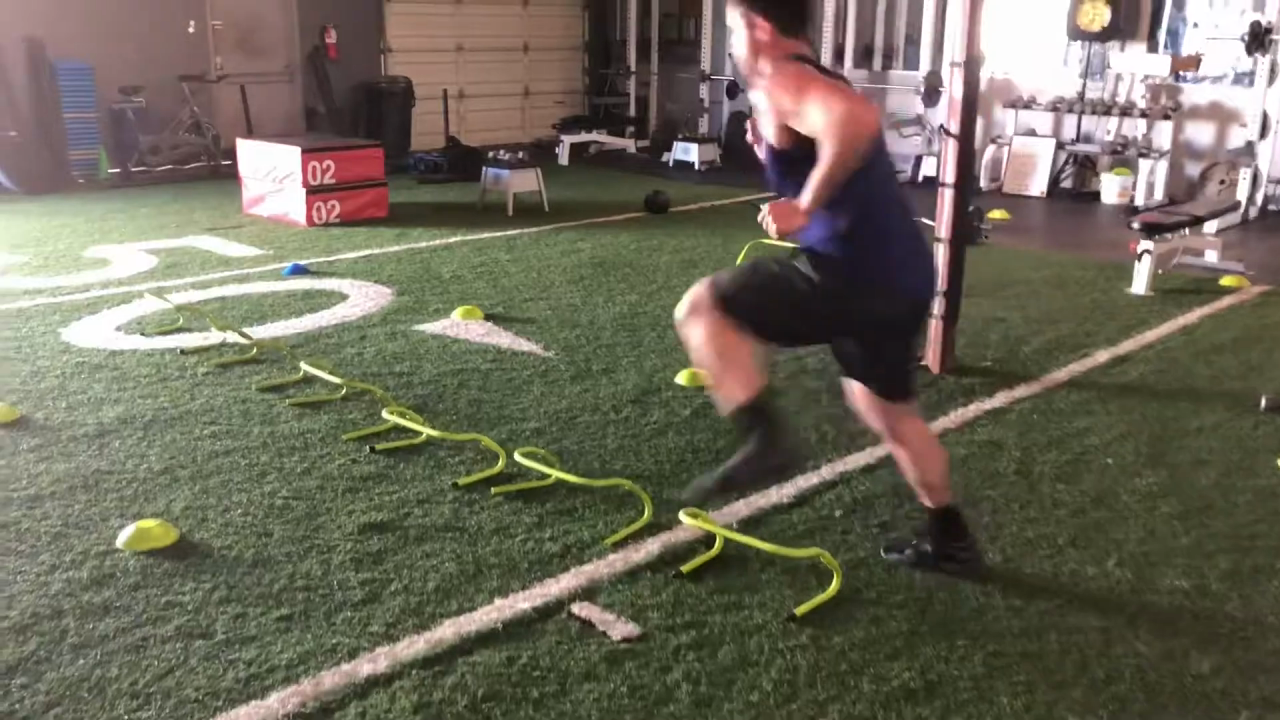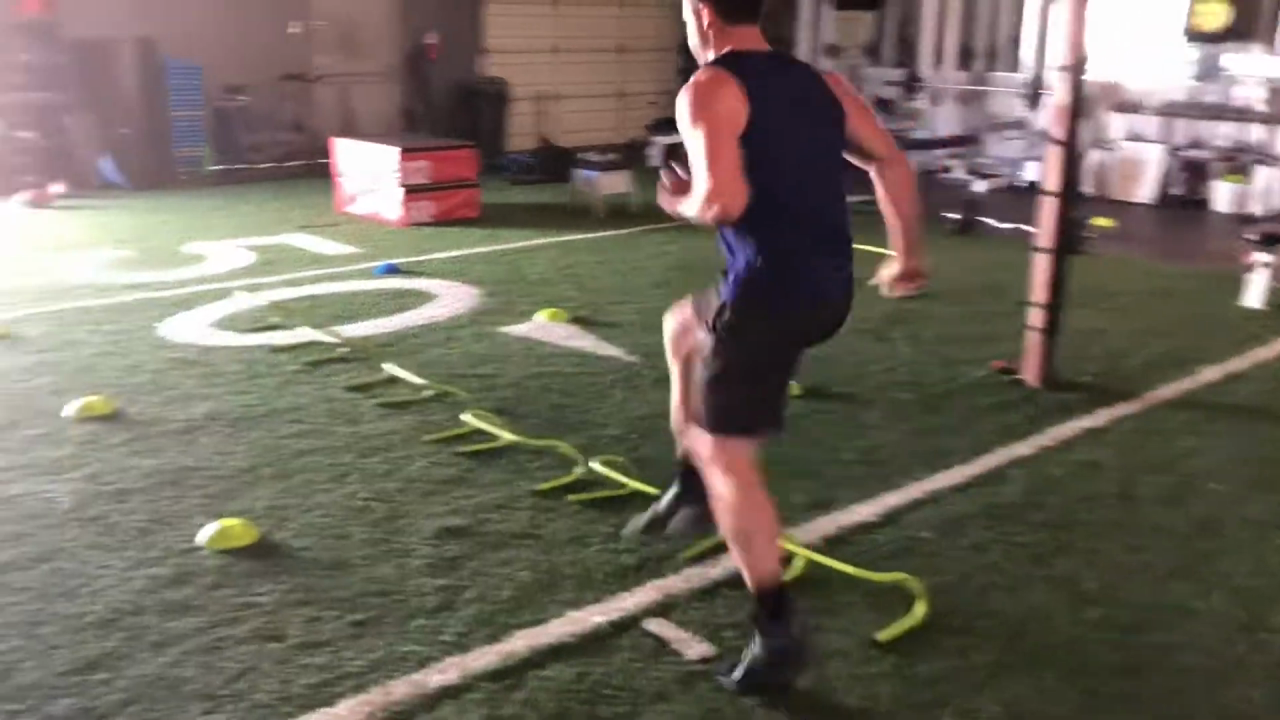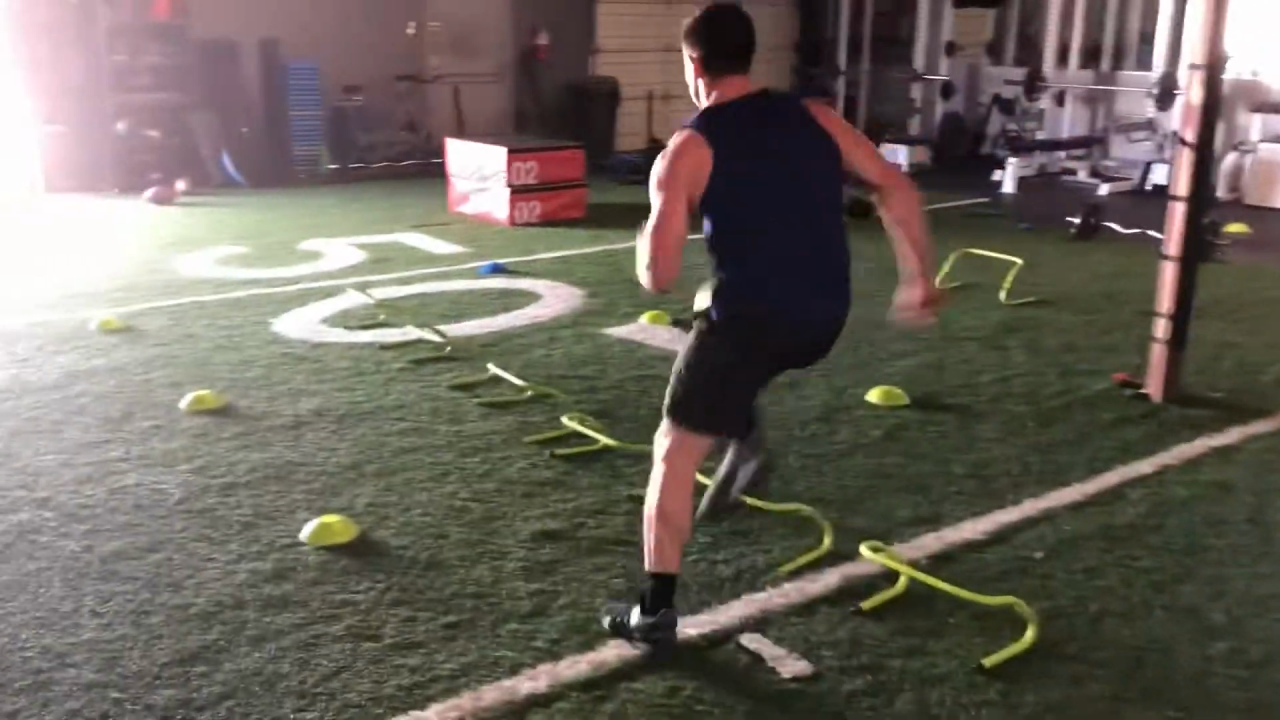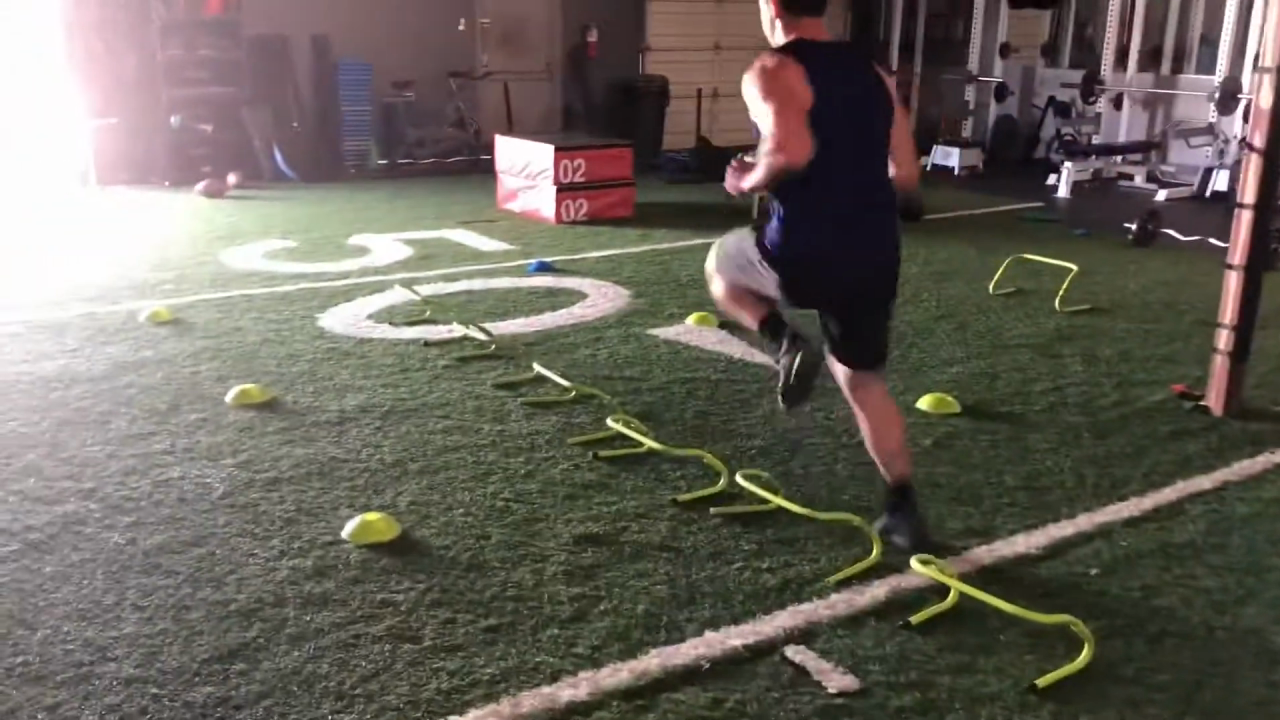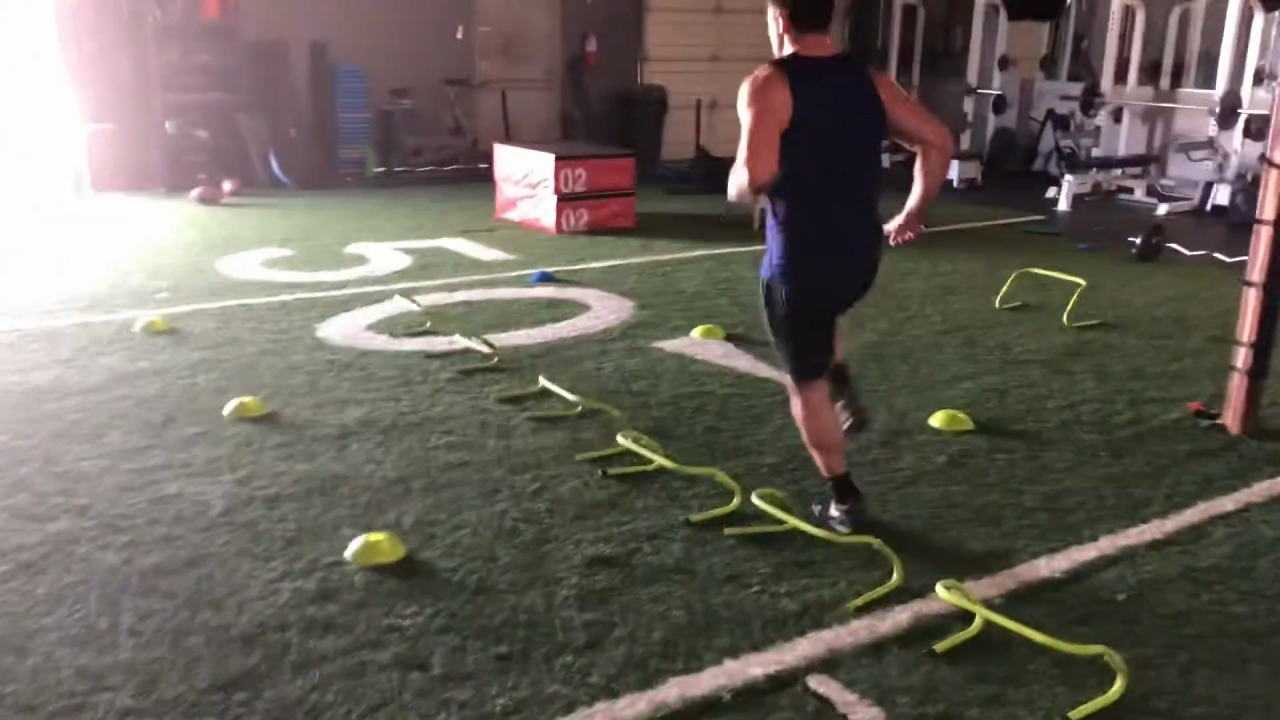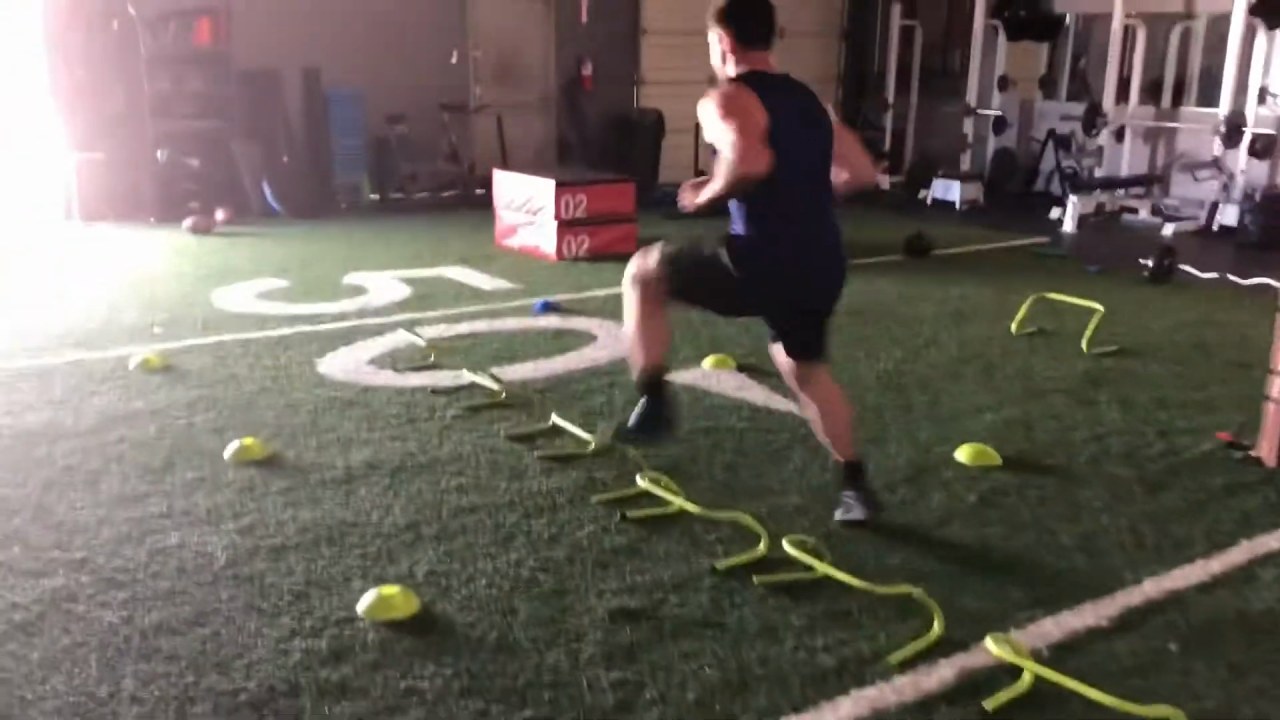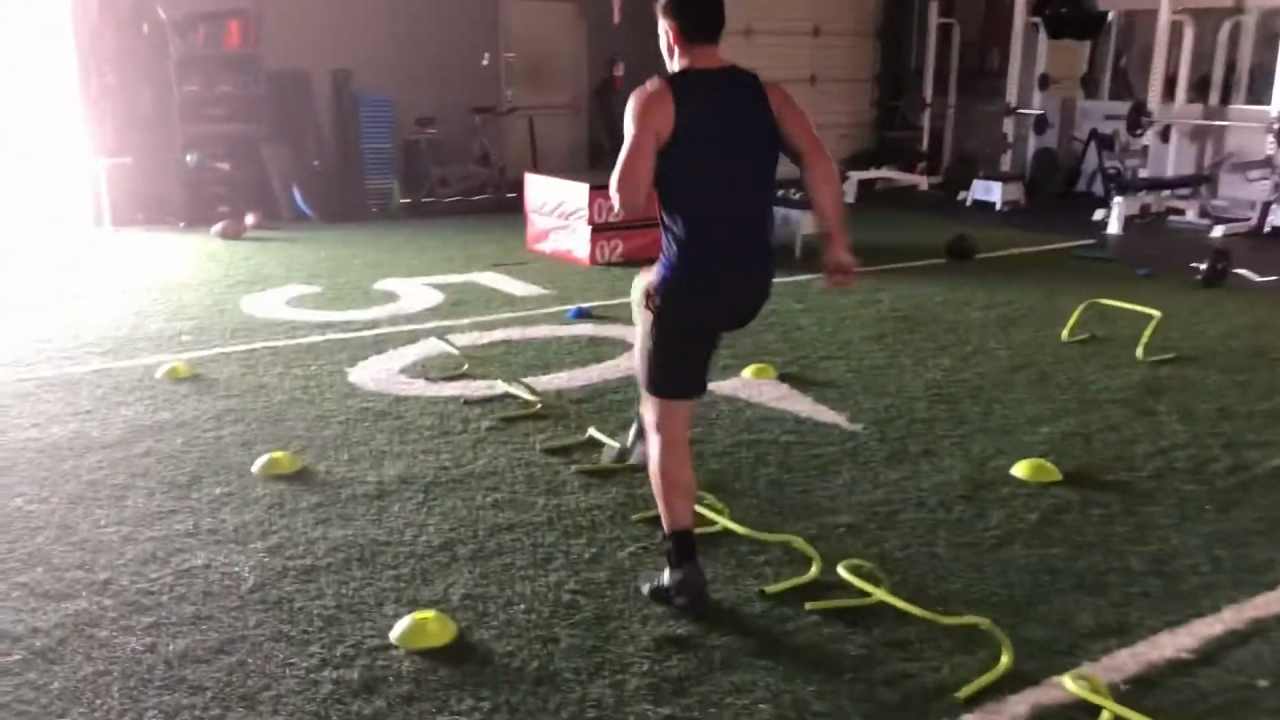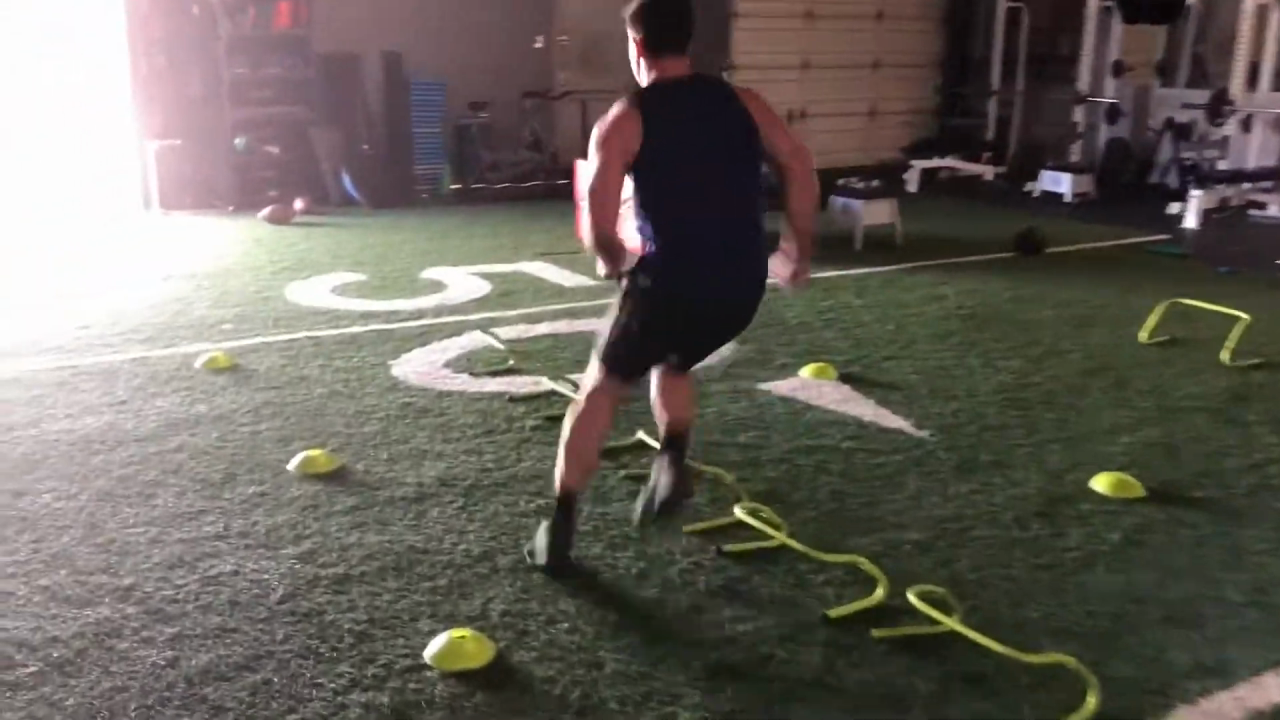
dt=0.3s
person 1, frame 1
left shoulder: (780, 81)
right shoulder: (820, 85)
left elbow: (858, 118)
left wrist: (803, 205)
left hip: (851, 270)
right hip: (907, 273)
left knee: (699, 309)
right knee: (883, 406)
left ankle: (764, 436)
right ankle: (948, 537)
person 1, frame 2
left shoulder: (708, 89)
right shoulder: (820, 83)
left elbow: (725, 201)
right elbow: (888, 161)
left wrist: (682, 202)
right wrist: (905, 251)
left hip: (769, 293)
right hip: (827, 291)
left knee: (728, 462)
right knee: (683, 332)
left ankle: (778, 634)
right ankle: (689, 487)
person 1, frame 3
left shoulder: (691, 146)
right shoulder: (814, 117)
left elbow: (659, 274)
right elbow: (893, 188)
left wrist: (650, 266)
right wrist: (917, 277)
left hip: (751, 316)
right hip: (825, 318)
left knee: (675, 450)
left ankle: (654, 611)
right ankle: (743, 443)
person 1, frame 4
left shoulder: (773, 72)
right shoulder: (873, 74)
left elbow: (793, 150)
right elbow: (904, 171)
left wrist: (751, 179)
left hip: (801, 254)
right hip: (875, 260)
left knee: (723, 262)
right knee: (865, 382)
left ankle: (785, 342)
right ankle: (904, 511)
person 1, frame 5
left shoulder: (768, 86)
right shoulder: (871, 83)
left elbow: (753, 179)
right elbow: (937, 141)
left wrist: (740, 188)
right wrist: (912, 212)
left hip: (801, 261)
right hip: (860, 260)
left knee: (805, 386)
right knee: (813, 315)
left ankle: (844, 500)
right ankle: (843, 390)
person 1, frame 6
left shoulder: (724, 98)
right shoulder: (809, 100)
left elbow: (748, 159)
right elbow: (861, 170)
left wrist: (706, 194)
left hip: (760, 263)
right hip: (823, 267)
left knee: (642, 275)
right knee: (808, 370)
left ankle: (653, 403)
right ankle: (855, 485)
person 1, frame 7
left shoulder: (656, 99)
right shoulder: (767, 95)
left elbow: (627, 198)
right elbow: (822, 169)
left wrist: (646, 199)
right wrist: (837, 248)
left hip: (693, 280)
right hip: (753, 280)
left knee: (666, 421)
right knee: (648, 293)
left ankle: (682, 571)
right ankle: (657, 427)
person 1, frame 8
left shoulder: (622, 121)
right shoulder: (742, 101)
left elbow: (599, 215)
right elbow: (800, 171)
left wrist: (613, 259)
right wrist: (799, 247)
left hip: (671, 286)
right hip: (742, 287)
left knee: (598, 397)
right knee: (671, 364)
left ankle: (559, 532)
right ankle: (674, 461)
